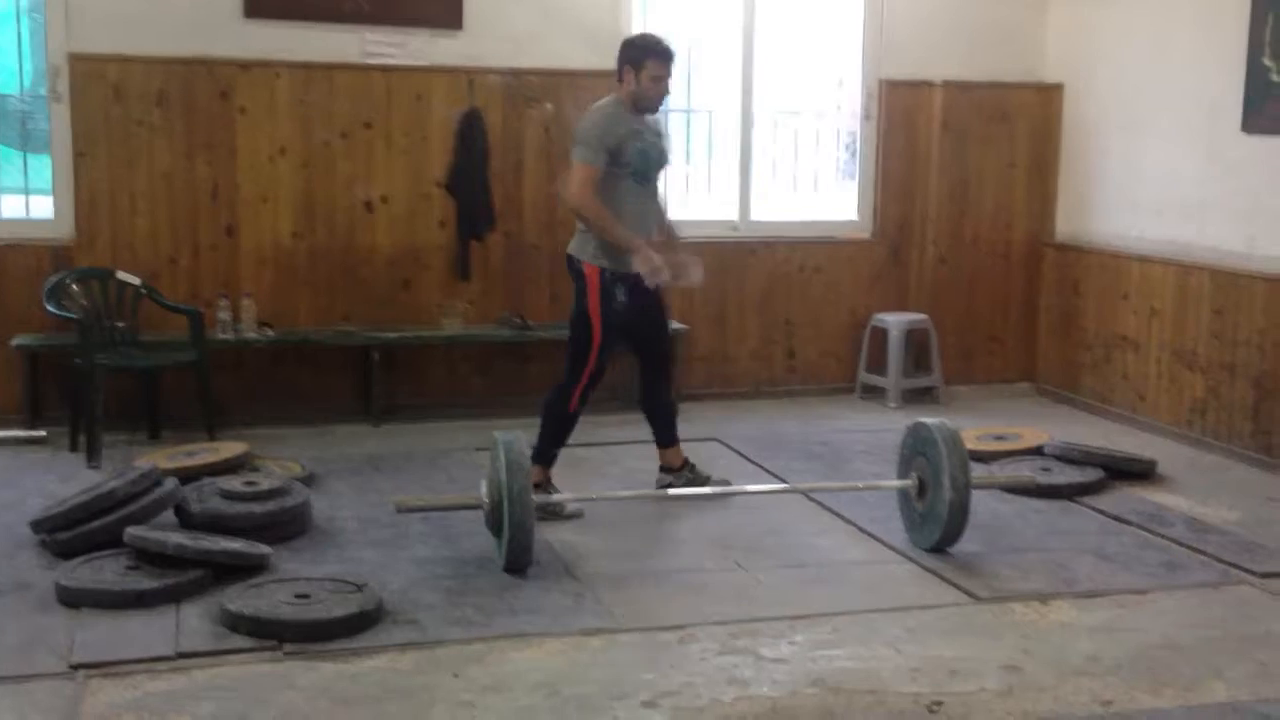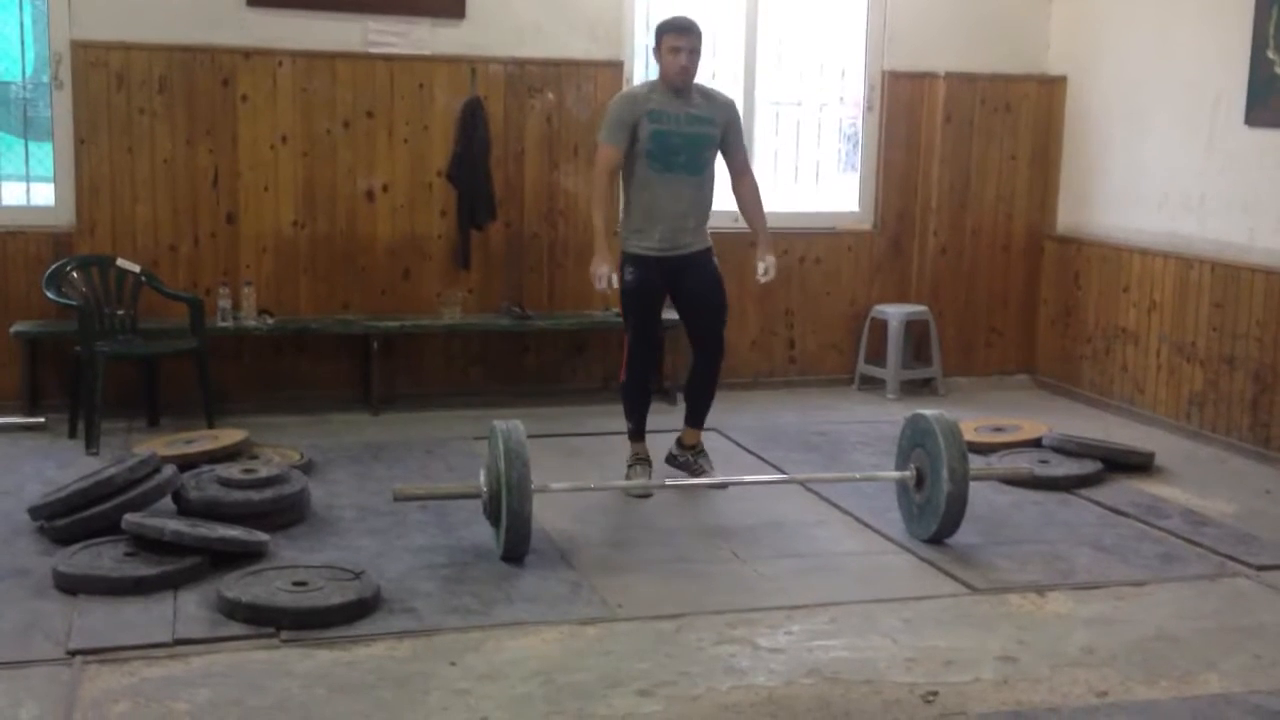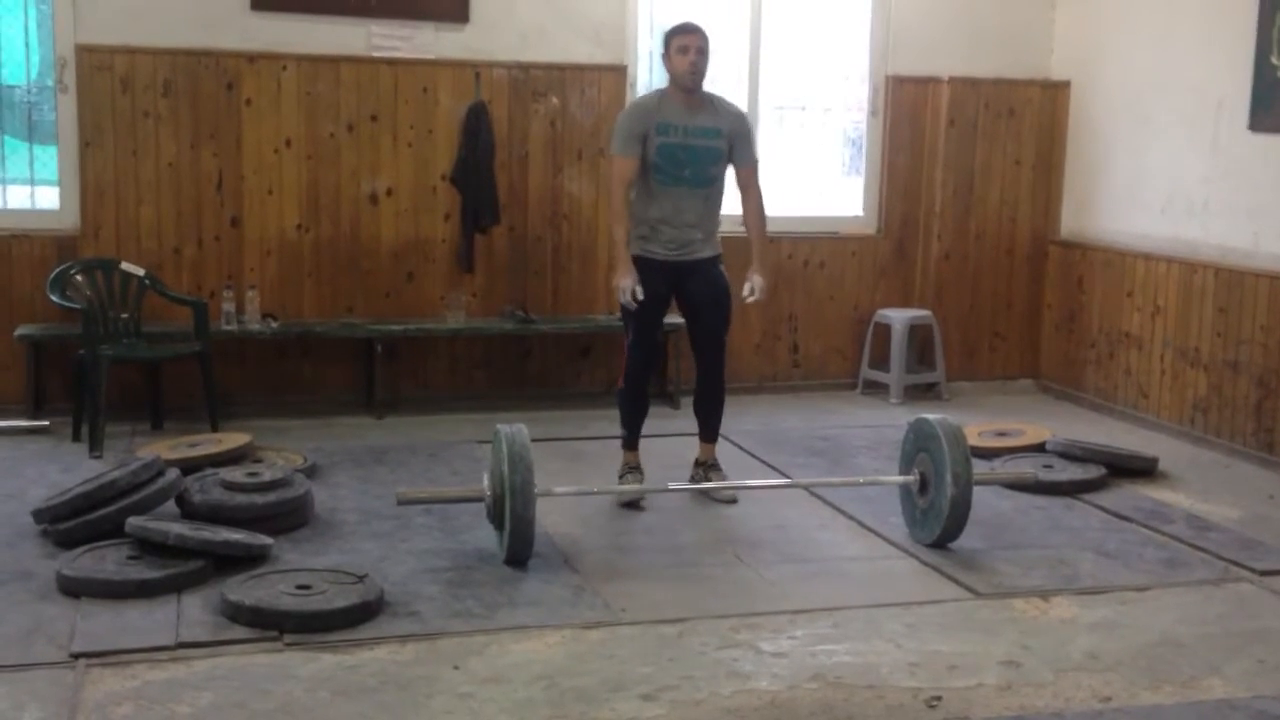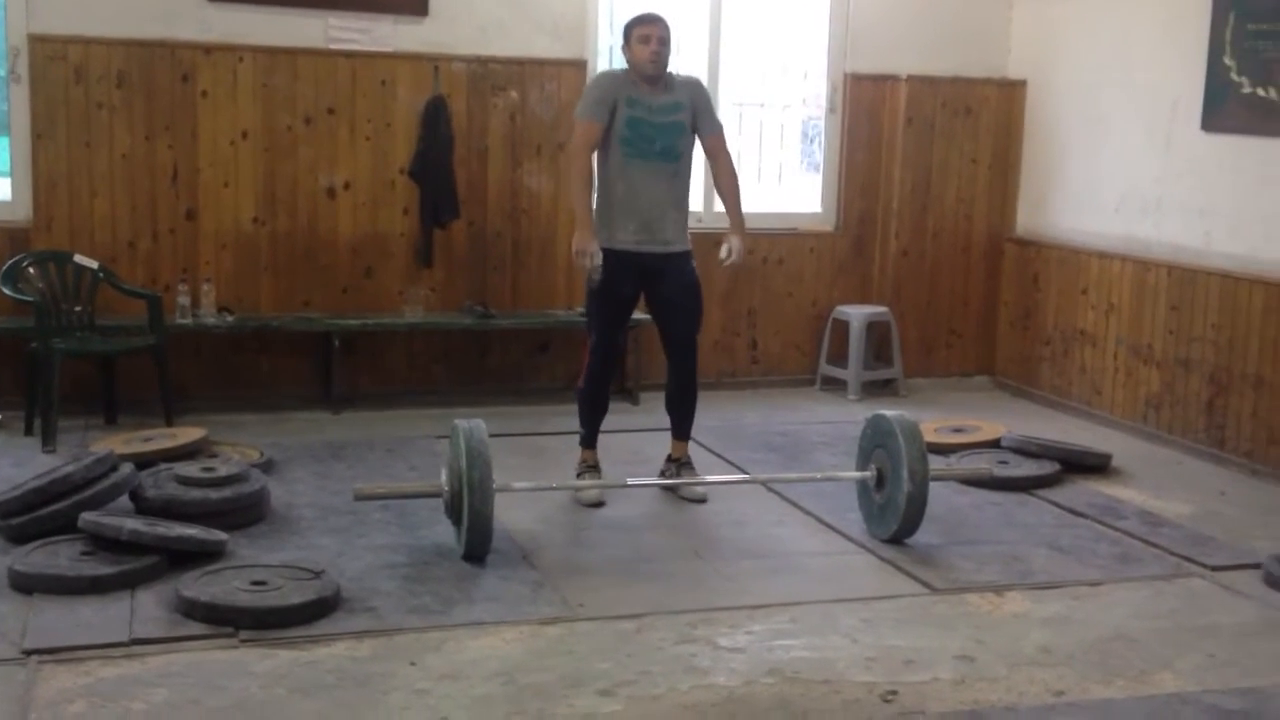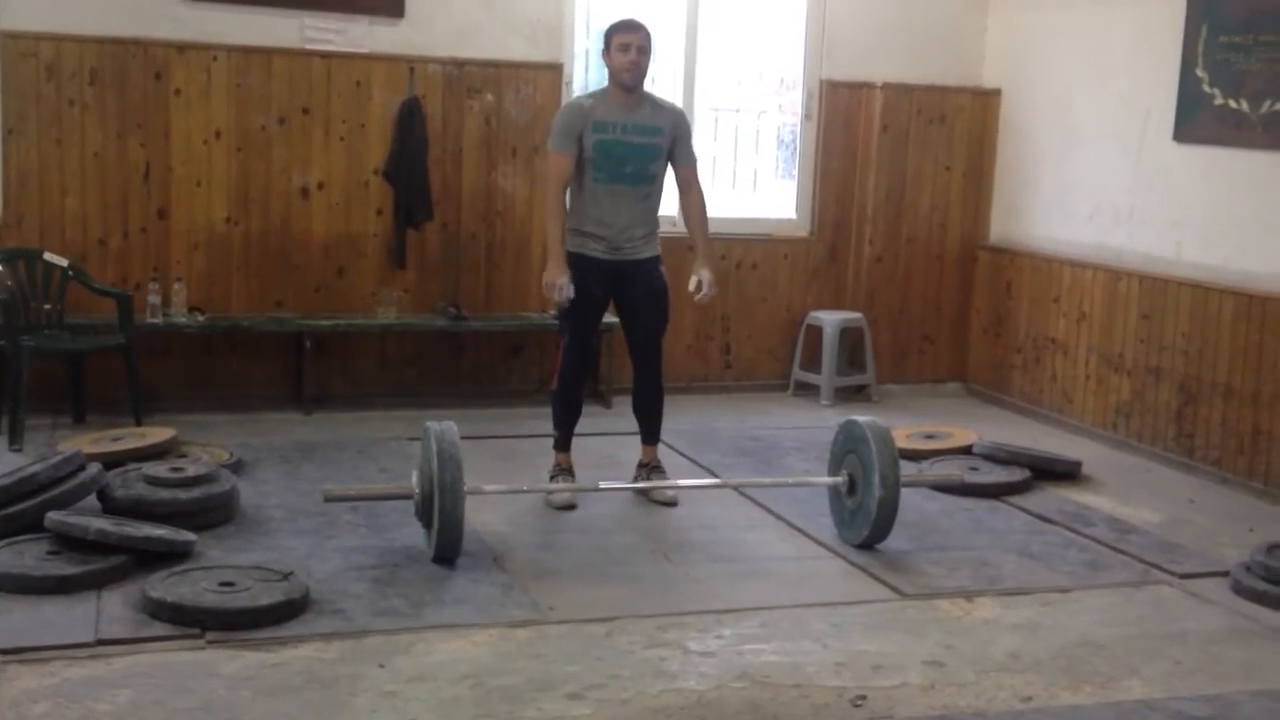
dt=0.7s
person 1, frame 1
left shoulder: (648, 126)
right shoulder: (603, 122)
right elbow: (579, 197)
left wrist: (674, 246)
right wrist: (639, 249)
left hip: (631, 268)
right hip: (601, 267)
left knee: (658, 363)
right knee: (584, 373)
left ankle: (674, 465)
right ankle: (536, 482)
person 1, frame 2
left shoulder: (721, 108)
right shoulder: (630, 105)
left elbow: (742, 178)
right elbow: (604, 177)
left wrist: (763, 244)
right wrist: (602, 250)
left hip: (696, 251)
right hip: (641, 253)
left knee: (710, 348)
right knee: (642, 353)
left ankle: (689, 445)
right ankle: (638, 454)
person 1, frame 3
left shoulder: (731, 119)
right shoulder: (641, 114)
left elbow: (750, 191)
right elbow: (620, 189)
left wrist: (756, 264)
right wrist: (623, 263)
left hip: (703, 258)
right hip: (648, 257)
left knee: (712, 360)
right knee: (640, 359)
left ankle: (706, 461)
right ankle: (630, 464)
person 1, frame 4
left shoulder: (691, 92)
right shoulder: (608, 87)
left elbow: (720, 158)
right elbow: (581, 154)
left wrist: (736, 226)
right wrist: (583, 228)
left hip: (674, 250)
right hip: (617, 249)
left knee: (684, 356)
right knee: (602, 356)
left ankle: (678, 460)
right ankle: (587, 461)
person 1, frame 5
left shoulder: (671, 118)
right shoulder: (578, 113)
left elbow: (690, 189)
right elbow: (556, 189)
left wrist: (702, 260)
right wrist: (556, 261)
left hip: (643, 260)
right hip: (586, 258)
left knee: (649, 362)
right knee: (575, 361)
left ankle: (649, 463)
right ankle: (561, 465)
